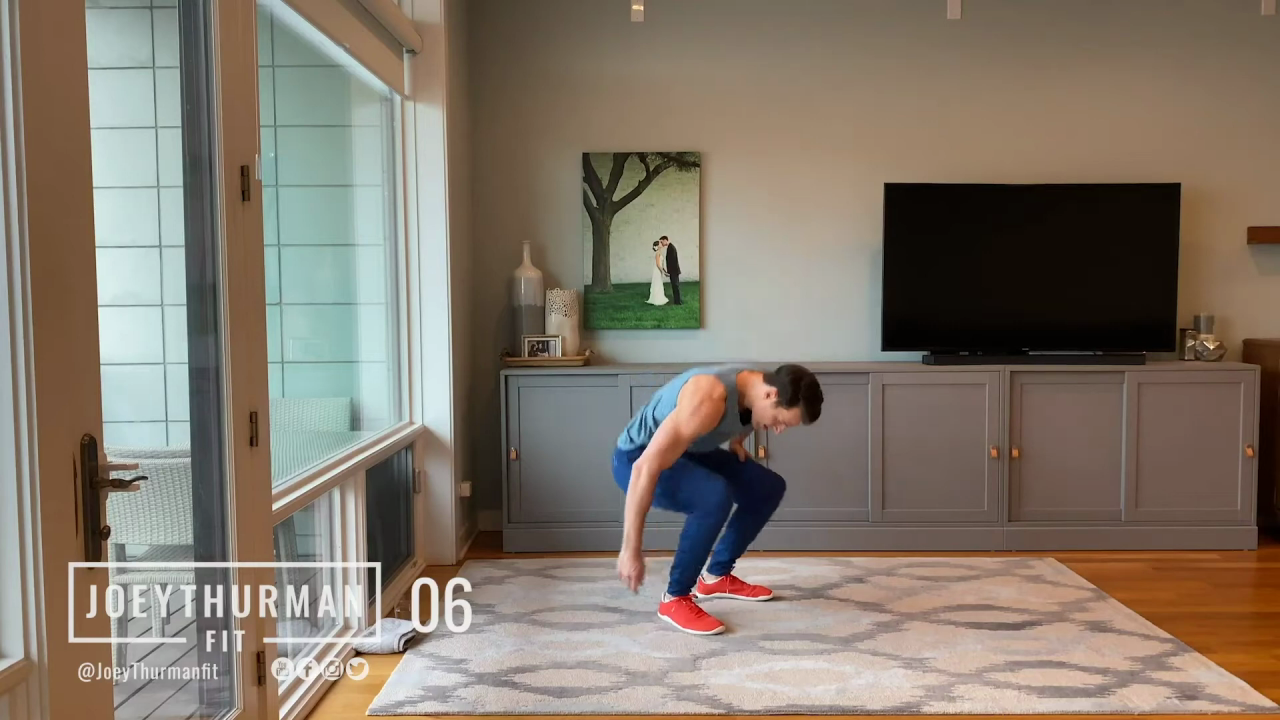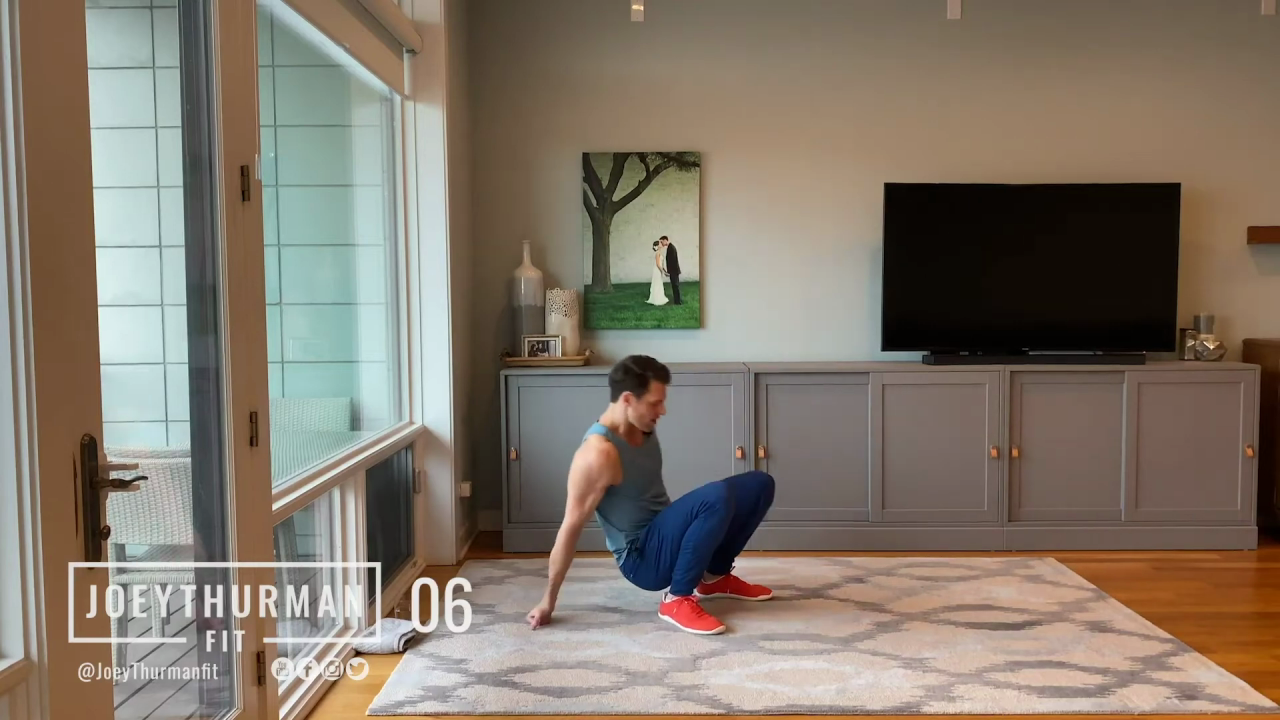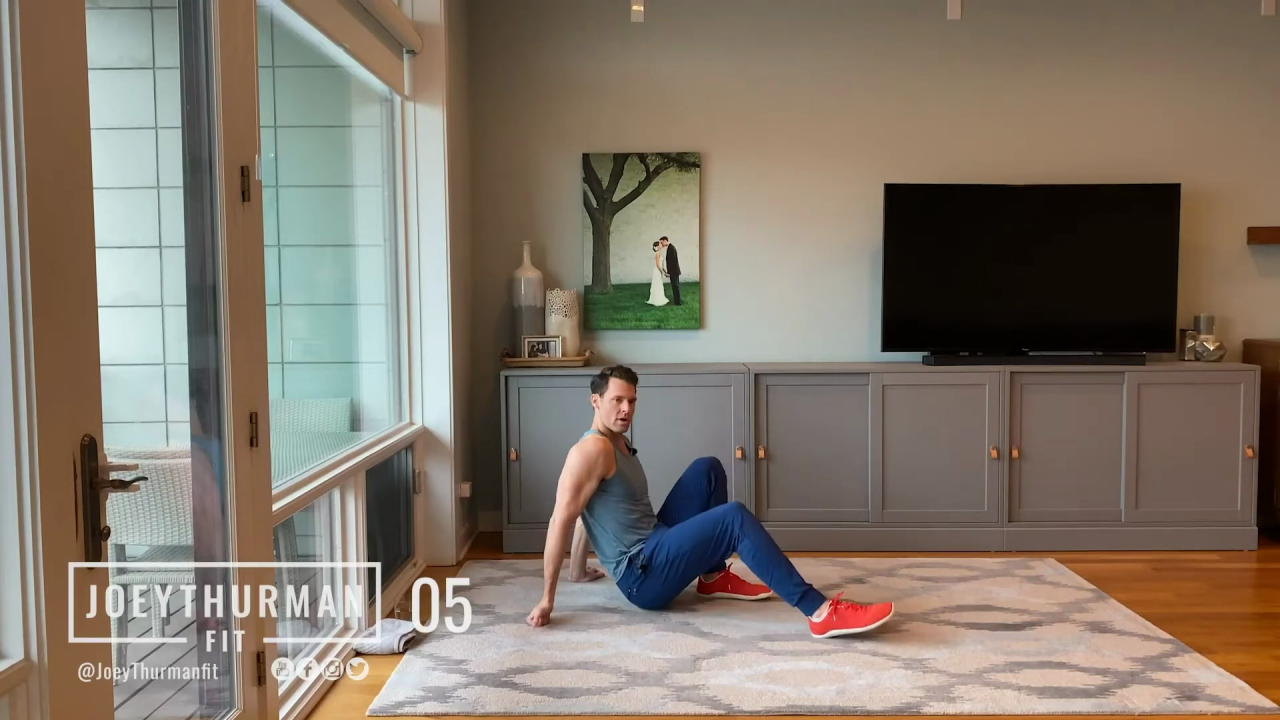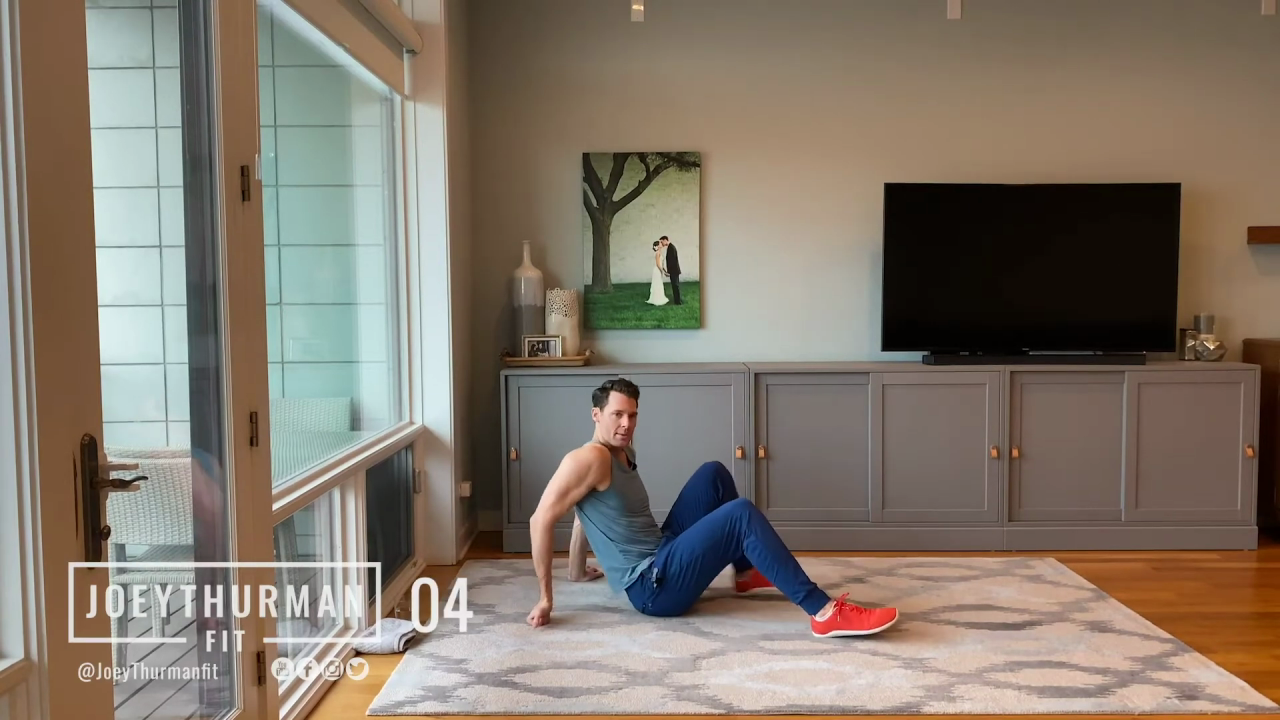
dt=0.7s
person 1, frame 1
left shoulder: (761, 383)
right shoulder: (708, 399)
right elbow: (645, 468)
left wrist: (736, 442)
right wrist: (630, 549)
right hip: (636, 457)
left knee: (768, 488)
right knee: (717, 496)
left ankle: (715, 576)
right ankle: (675, 598)
person 1, frame 2
left shoulder: (638, 425)
right shoulder: (598, 453)
right elbow: (570, 527)
right wrist: (548, 603)
left hip: (664, 533)
right hip: (643, 560)
left knee: (759, 484)
right knee: (717, 497)
left ankle: (715, 576)
right ankle: (677, 598)
person 1, frame 3
left shoulder: (618, 443)
right shoulder: (591, 450)
left elbow: (585, 516)
right elbow: (560, 520)
left wrist: (579, 570)
right wrist: (547, 600)
left hip: (656, 545)
right hip: (642, 577)
left knee: (709, 468)
right knee: (735, 518)
left ankle: (714, 577)
right ankle: (821, 613)
person 1, frame 4
left shoulder: (623, 452)
right shoulder: (589, 459)
left elbow: (585, 515)
right elbow: (541, 520)
left wrist: (578, 569)
right wrist: (546, 597)
left hip: (663, 555)
right hip: (652, 589)
left knee: (712, 473)
right knee: (741, 514)
left ankle: (748, 572)
right ankle: (824, 613)
